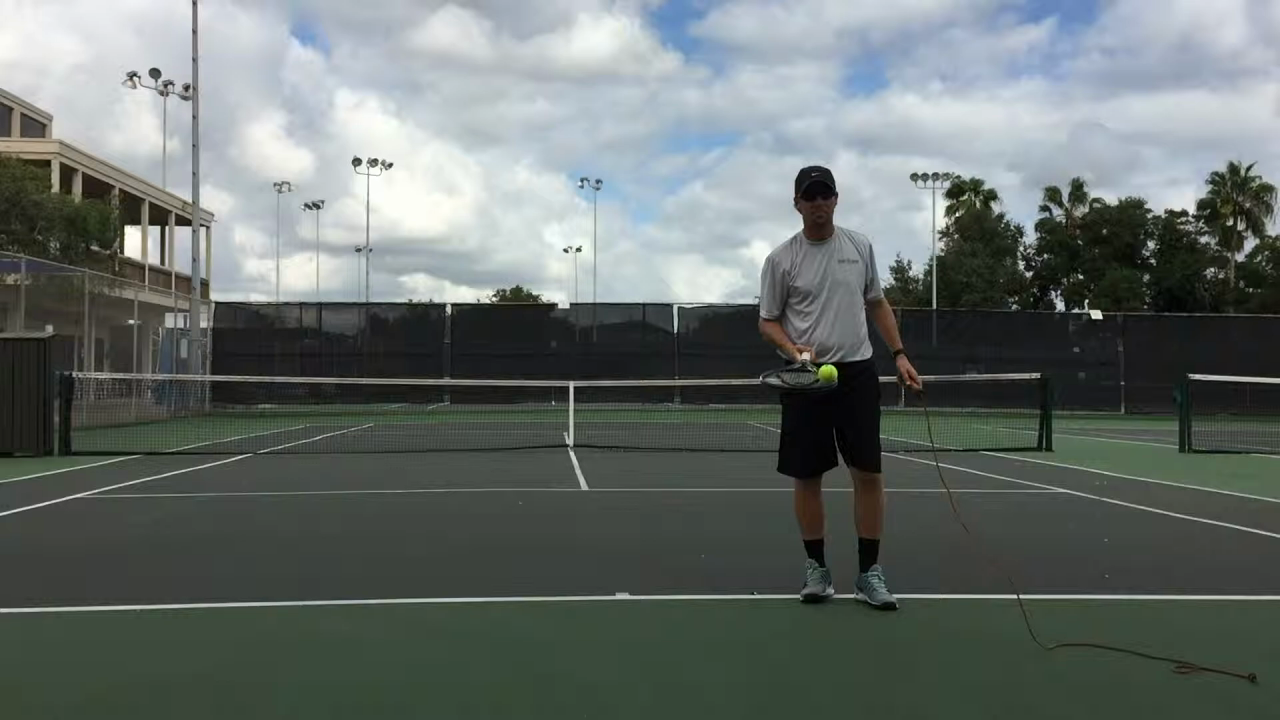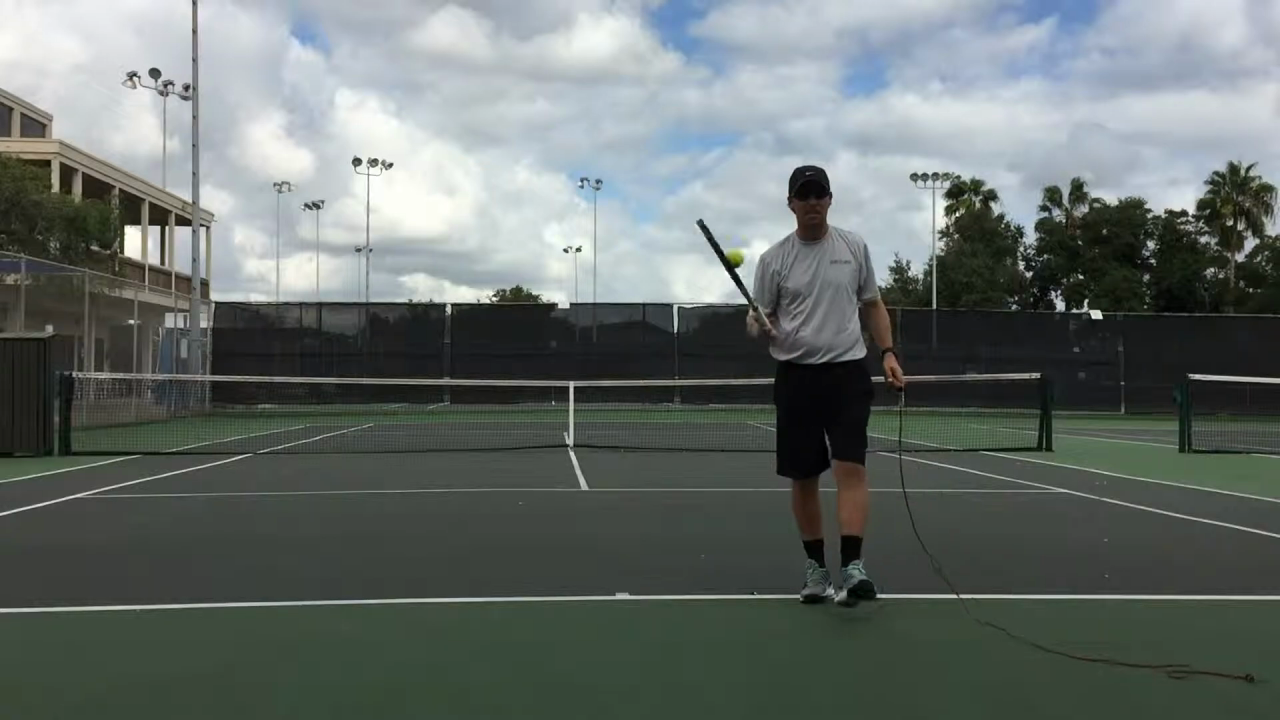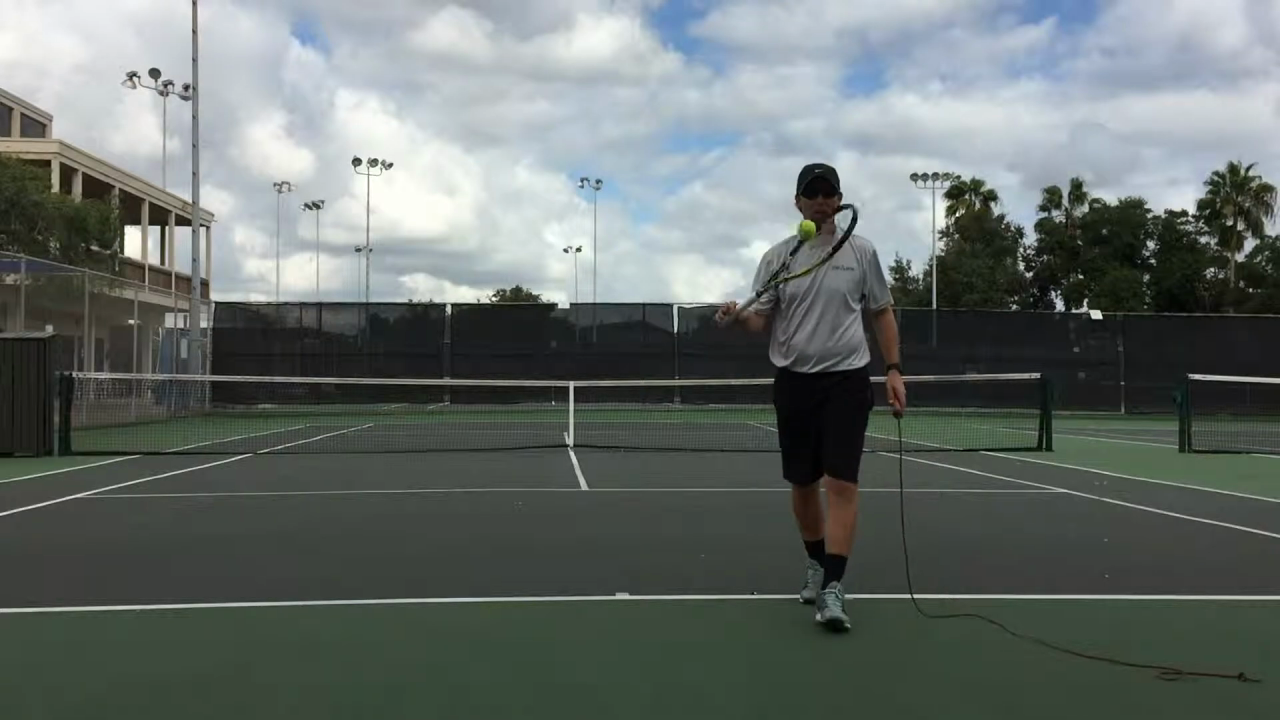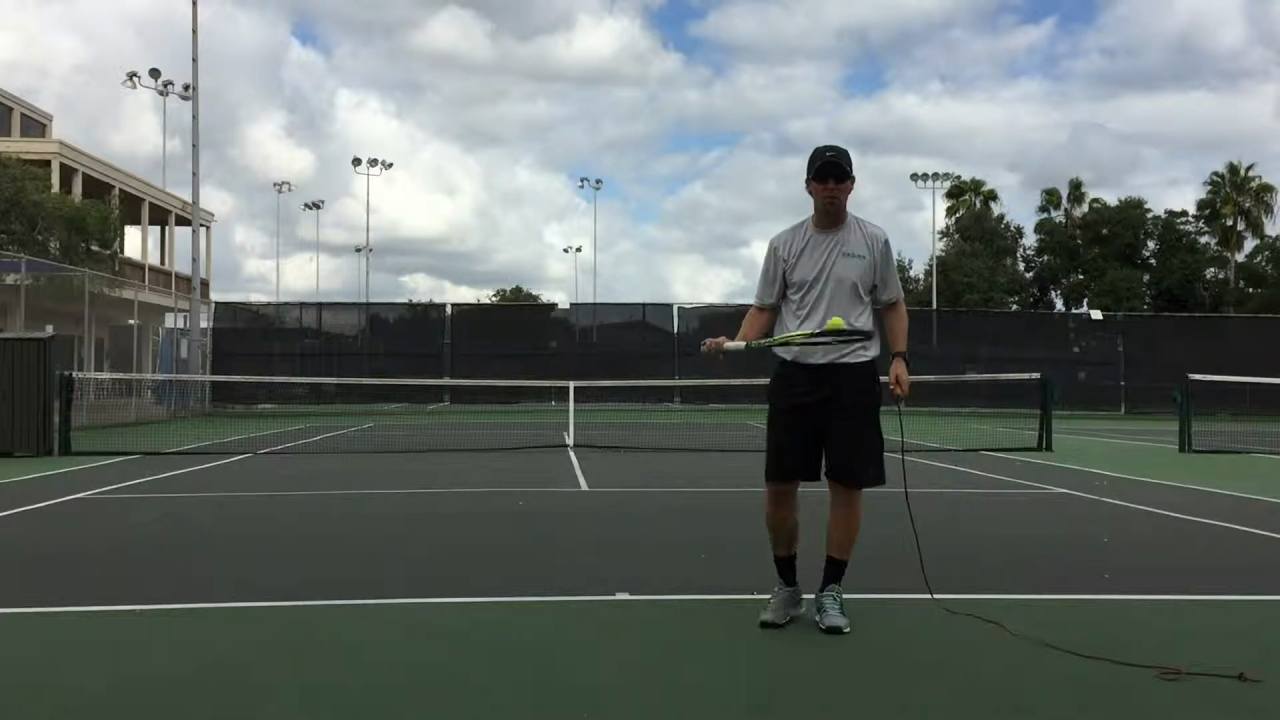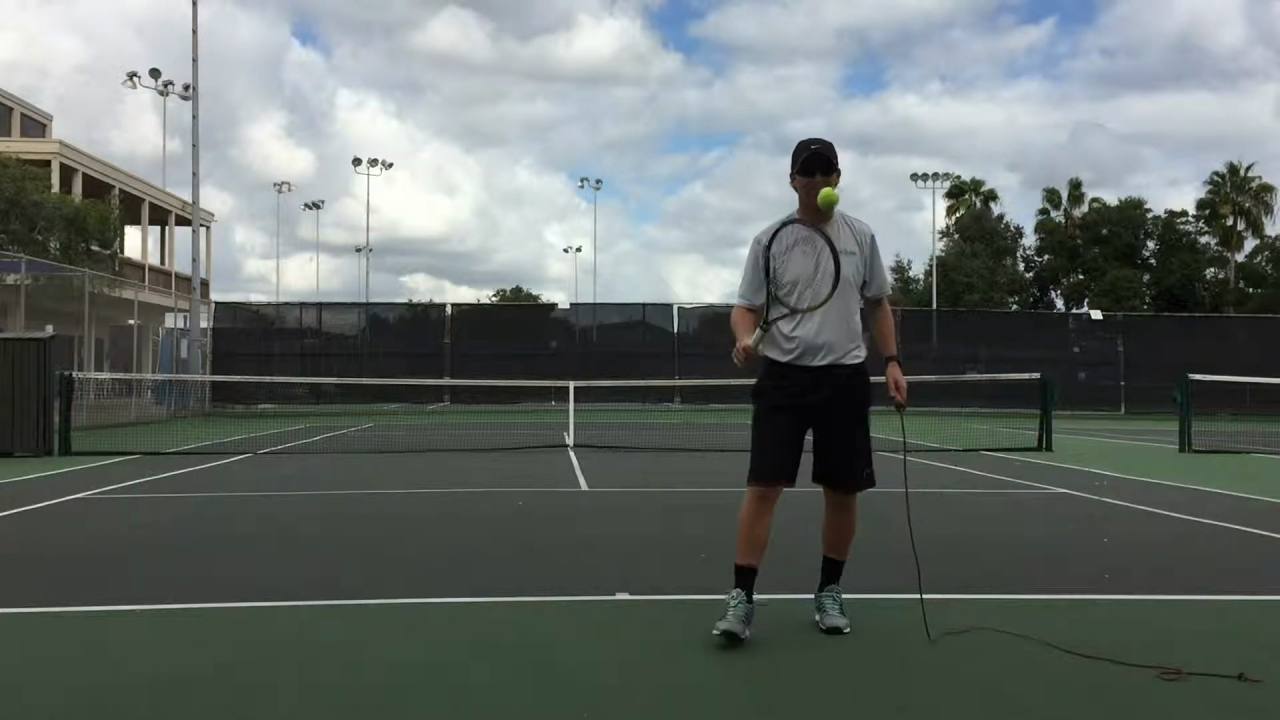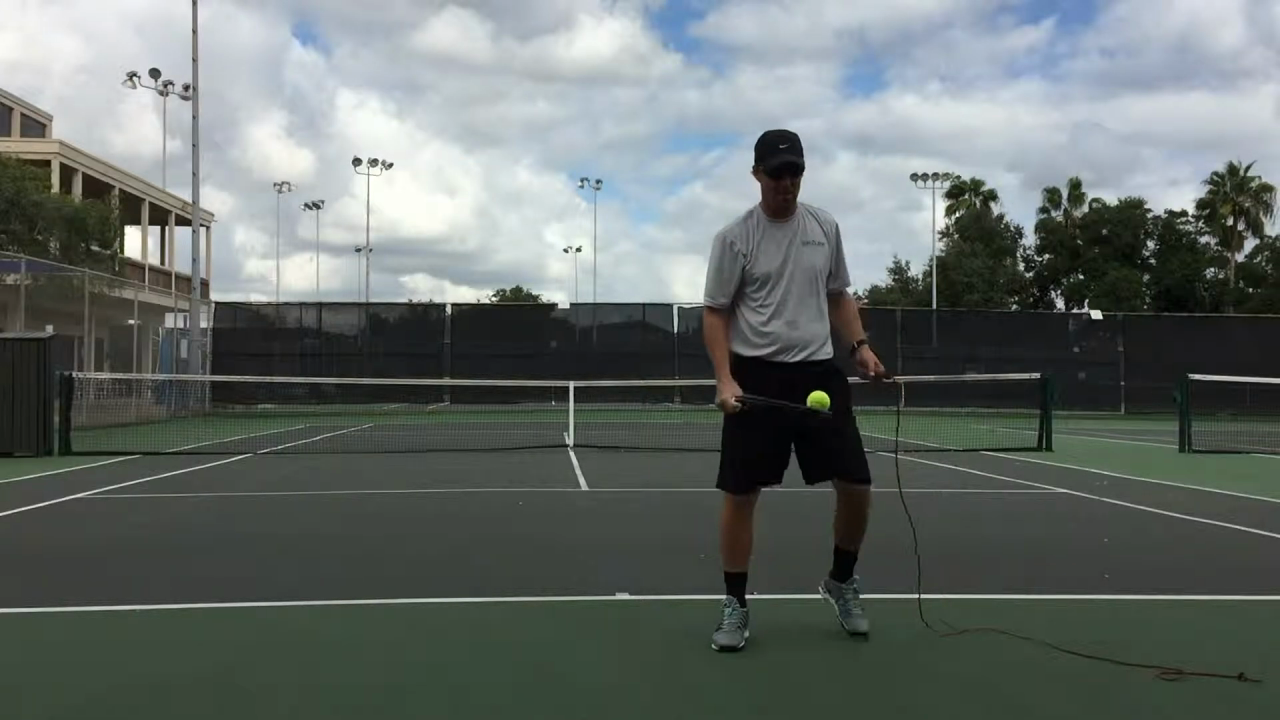
dt=0.4s
person 1, frame 1
left shoulder: (860, 247)
right shoulder: (780, 259)
left elbow: (877, 304)
right elbow: (768, 321)
left wrist: (899, 354)
right wrist: (792, 348)
left hip: (857, 372)
left knee: (868, 474)
right knee: (807, 476)
left ankle: (869, 573)
right ankle: (816, 567)
person 1, frame 2
left shoulder: (854, 247)
right shoulder: (773, 259)
left elbow: (873, 304)
right elbow: (762, 321)
left wrist: (888, 352)
right wrist: (759, 329)
left hip: (848, 371)
right hip: (795, 376)
left knee: (850, 468)
right knee: (803, 476)
left ankle: (852, 569)
right ankle: (816, 566)
person 1, frame 3
left shoulder: (863, 252)
right shoulder: (776, 257)
left elbow: (882, 313)
right elbow: (757, 318)
left wrist: (893, 370)
right wrist: (736, 318)
left hip: (847, 380)
right hip: (793, 381)
left knee: (842, 483)
right knee: (803, 483)
left ankle: (832, 589)
right ankle: (817, 564)
person 1, frame 4
left shoulder: (874, 241)
right shoulder: (784, 244)
left elbow: (893, 305)
right elbow: (763, 310)
left wrist: (899, 357)
right wrist: (735, 342)
left hip: (853, 377)
right hip: (794, 376)
left knee: (847, 487)
right knee: (780, 486)
left ankle: (830, 592)
right ankle: (787, 586)
person 1, frame 5
left shoulder: (861, 236)
right shoulder: (769, 240)
left elbow: (878, 305)
right elbow: (746, 307)
left wrist: (891, 362)
right wrist: (745, 339)
left hip: (845, 377)
right hip: (784, 379)
left knee: (844, 491)
right knee: (763, 486)
left ankle: (828, 592)
right ankle: (741, 600)
person 1, frame 6
left shoulder: (826, 227)
right shoulder: (735, 237)
right elbow: (716, 312)
left wrist: (860, 345)
right wrist: (725, 377)
left hip: (819, 373)
right hip: (757, 377)
left knee: (854, 485)
right knee: (739, 492)
left ankle: (841, 581)
right ankle: (735, 605)
